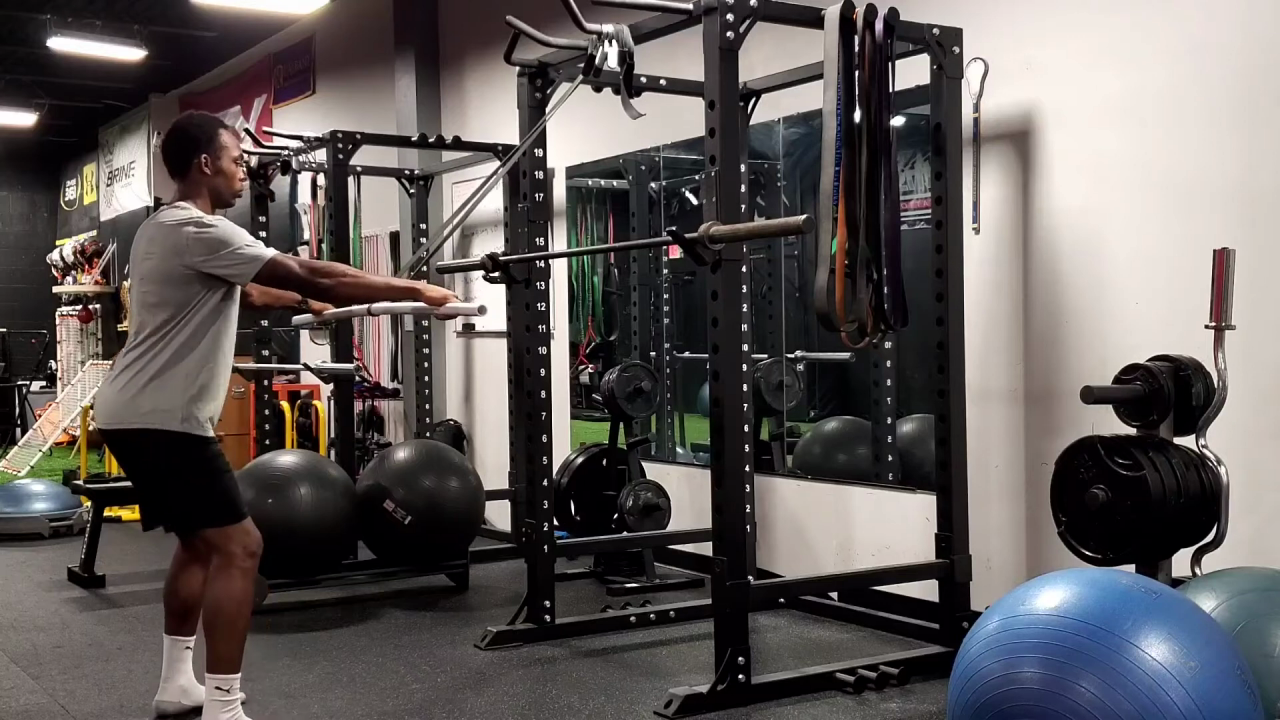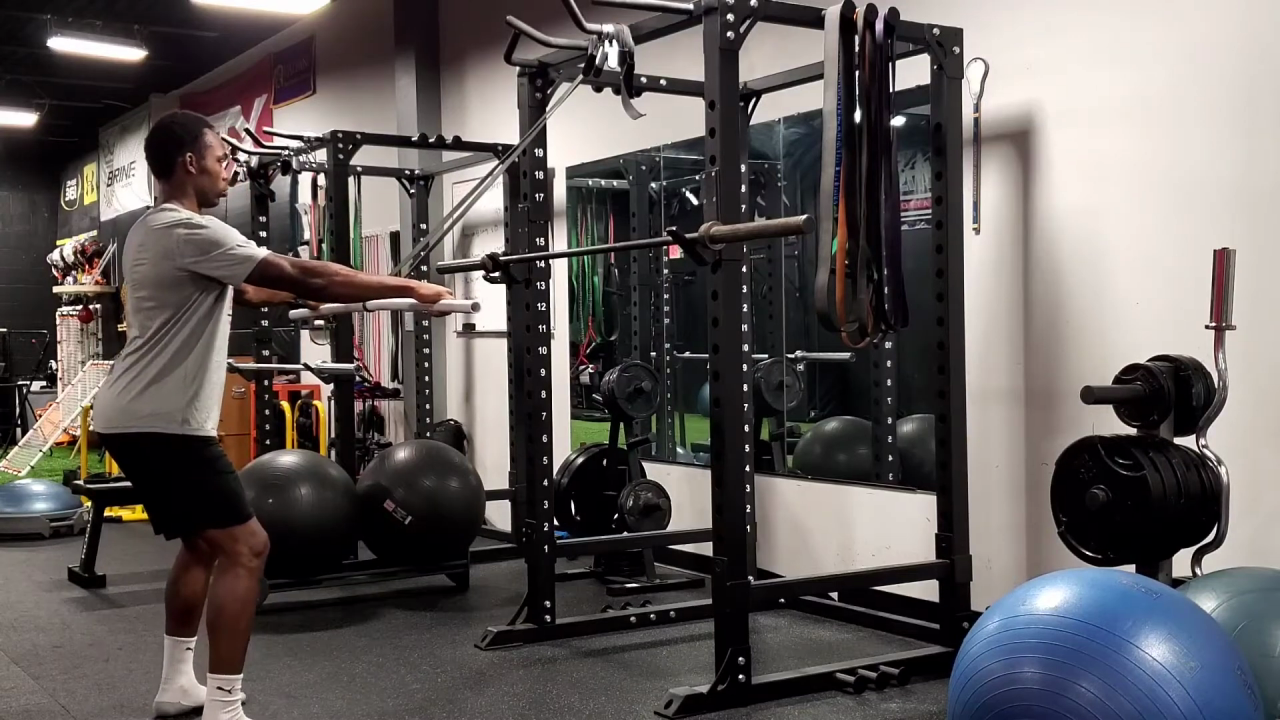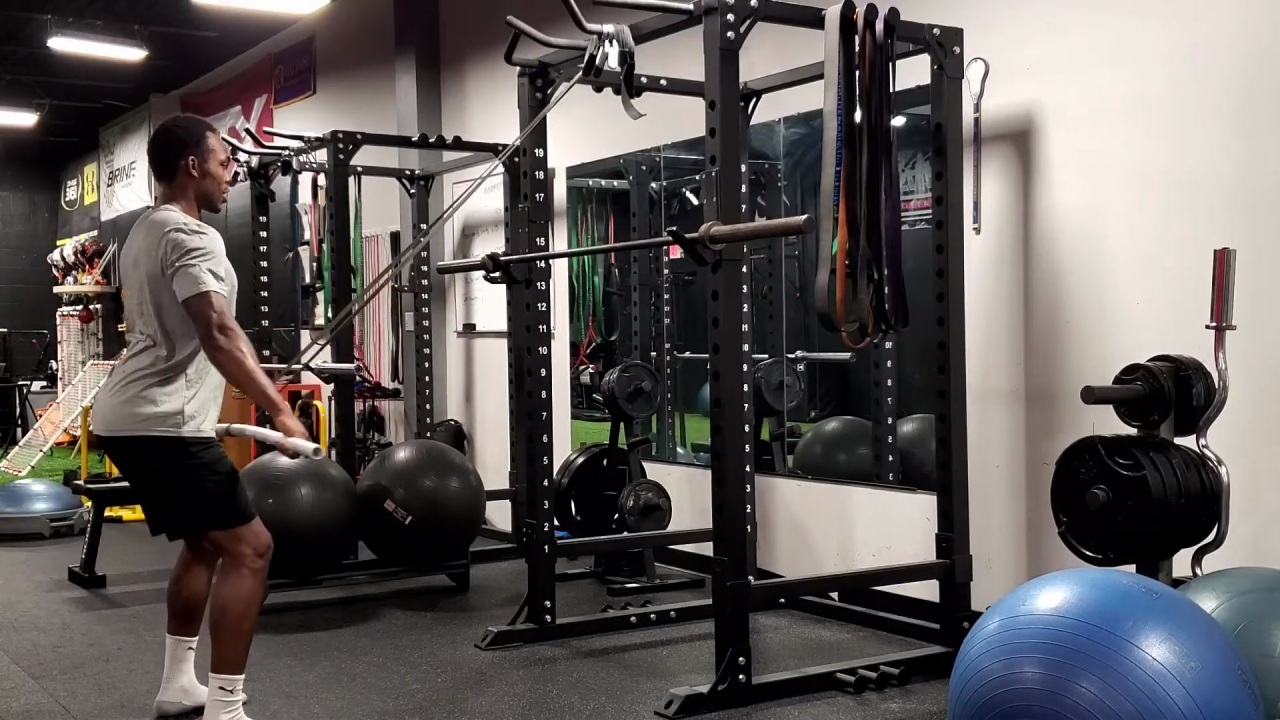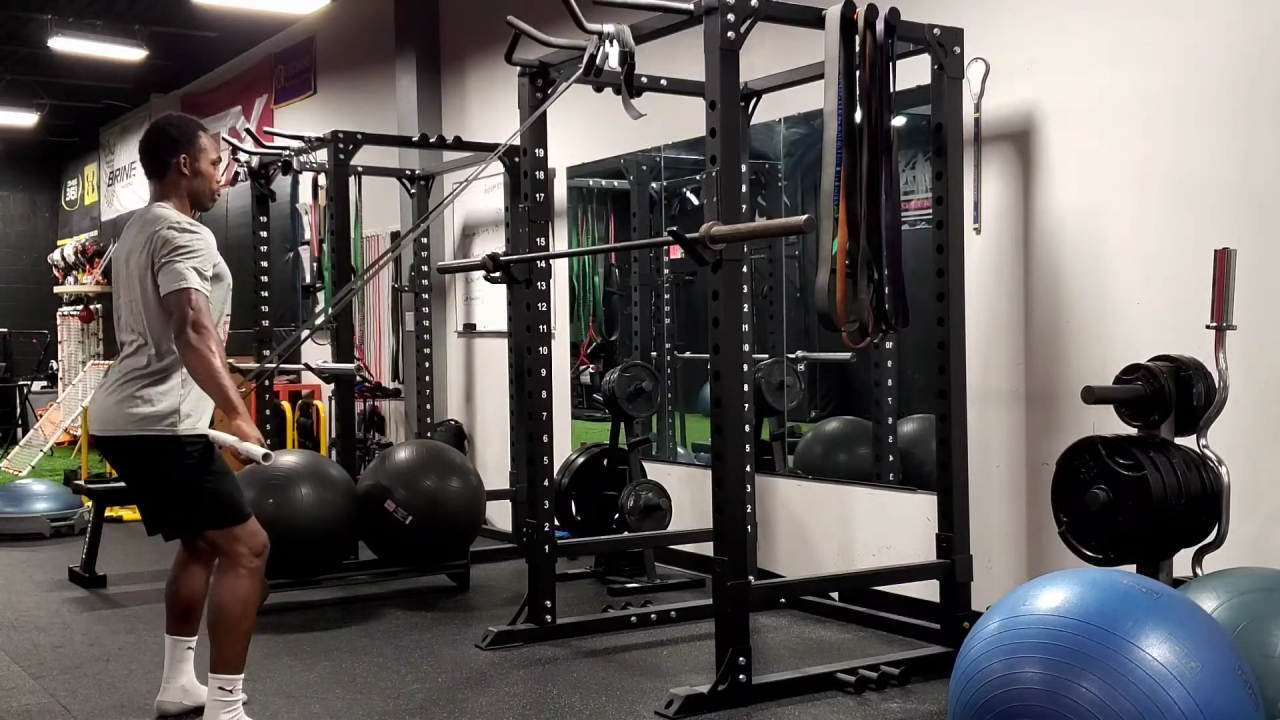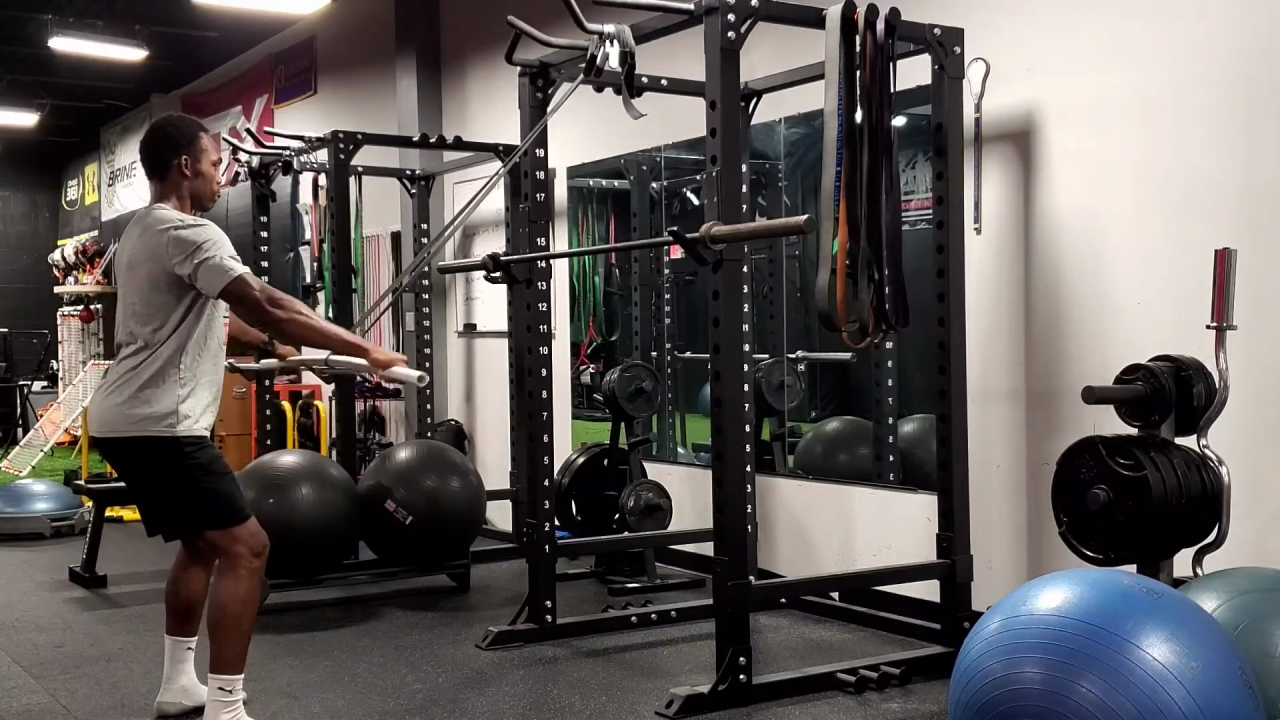
dt=1s
person 1, frame 1
left shoulder: (169, 228)
right shoulder: (199, 231)
left elbow: (245, 291)
right elbow: (313, 276)
left wrist: (302, 304)
right wrist: (417, 290)
left hip: (137, 414)
right hip: (161, 419)
left knee: (201, 541)
right knee: (238, 548)
person 1, frame 2
left shoulder: (156, 230)
right shoulder: (188, 232)
left elbow: (237, 289)
right elbow: (303, 275)
left wrist: (301, 297)
right wrist: (410, 287)
left hip: (137, 417)
right hip: (161, 422)
left knee: (202, 543)
right knee: (244, 548)
person 1, frame 3
left shoulder: (146, 232)
right shoulder: (190, 236)
right elbow: (218, 334)
right wrist: (279, 410)
left hip: (129, 415)
right hip: (160, 423)
left knee: (205, 543)
right knee: (248, 548)
person 1, frame 4
left shoulder: (138, 231)
right shoulder: (182, 234)
right elbow: (193, 330)
right wrist: (237, 414)
left hip: (125, 415)
right hip: (156, 422)
left knee: (202, 542)
right knee: (245, 548)
person 1, frame 5
left shoulder: (143, 232)
right shoulder: (186, 233)
right elbow: (267, 305)
left wrist: (269, 345)
right wrist: (364, 348)
left hip: (126, 418)
right hip: (158, 424)
left knee: (202, 542)
right knee: (244, 548)
